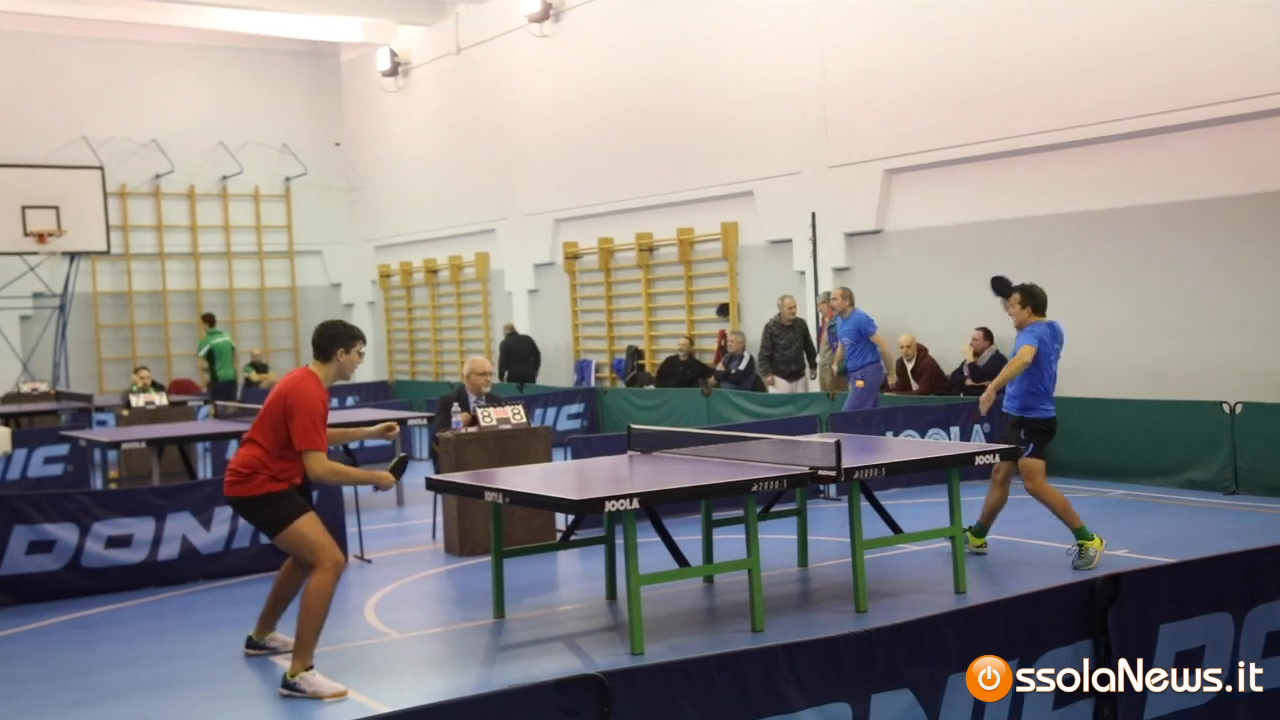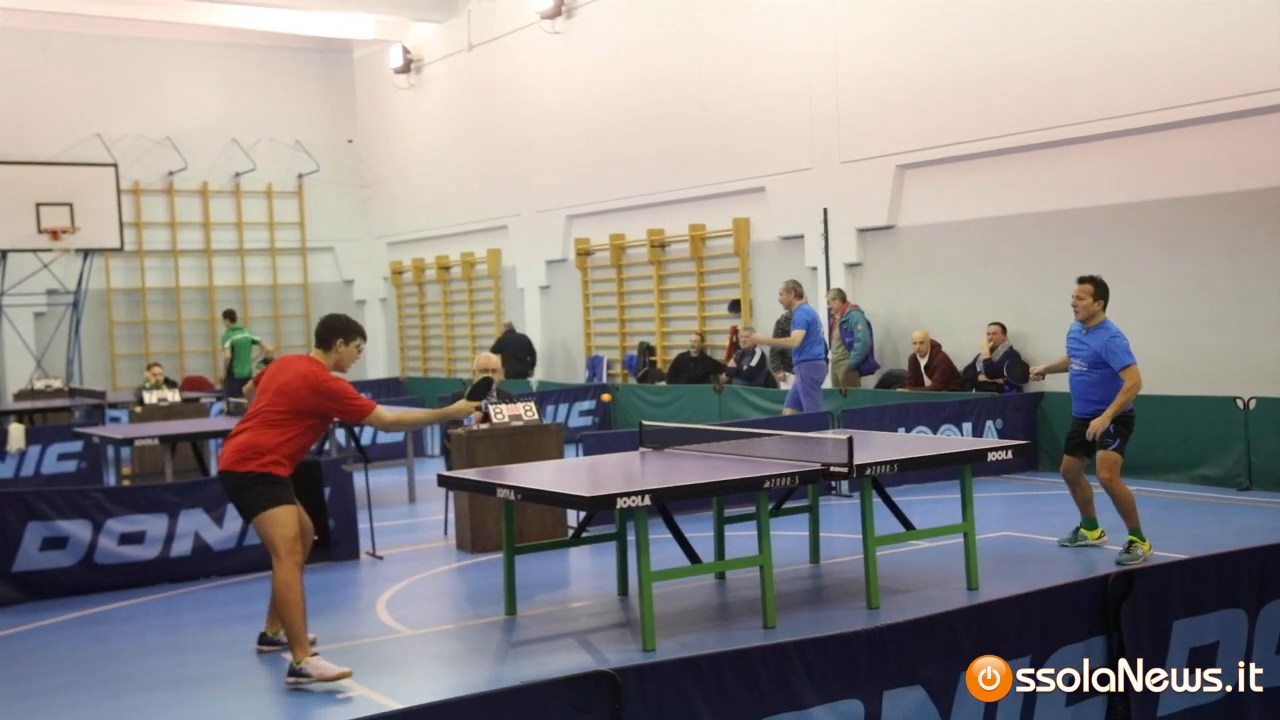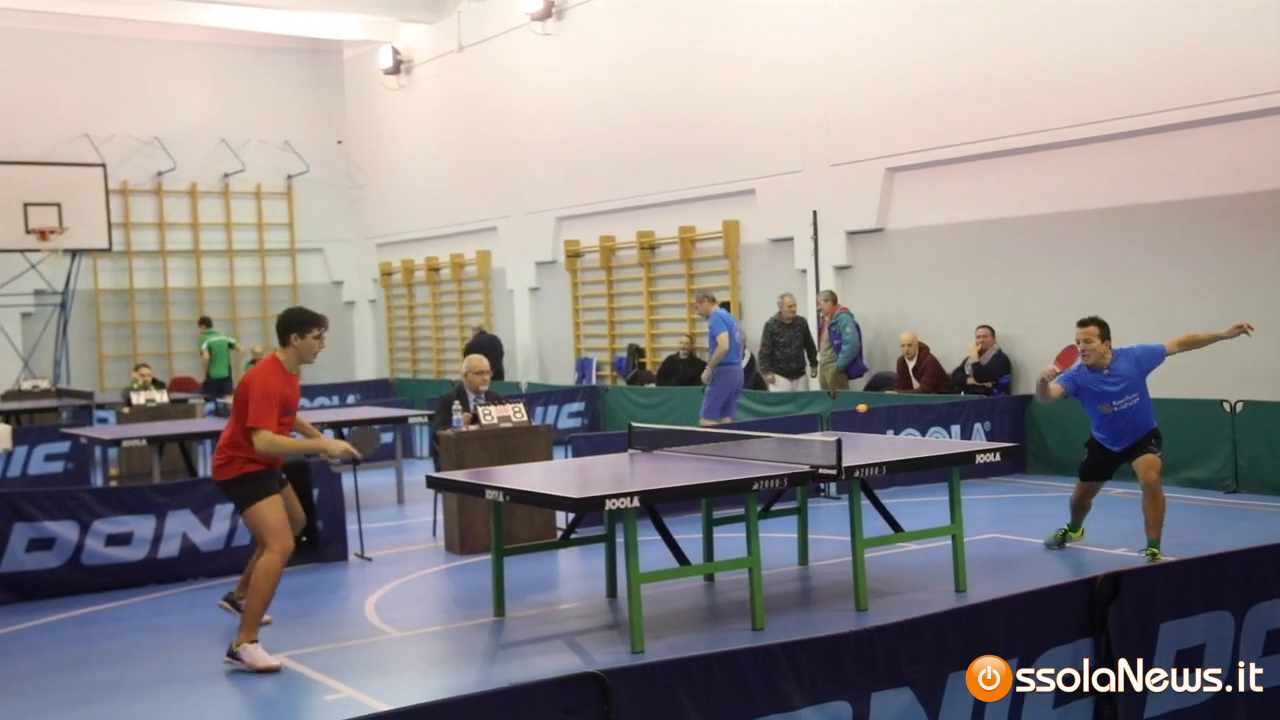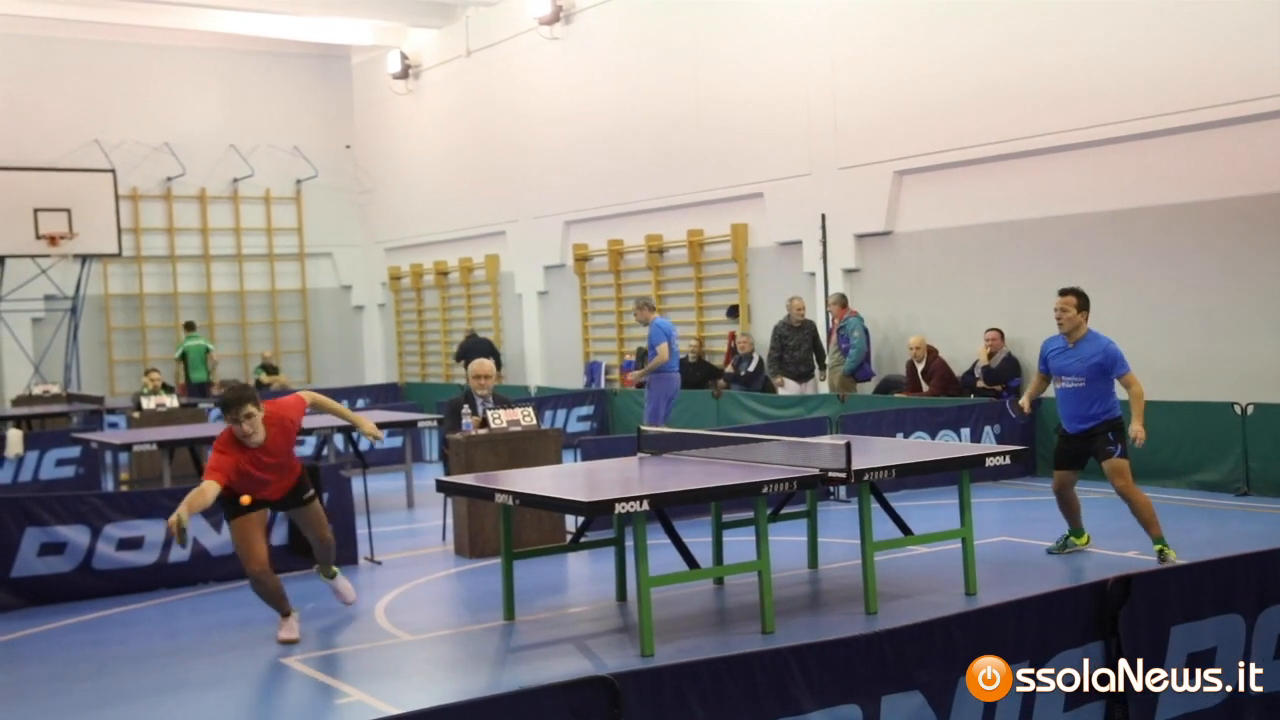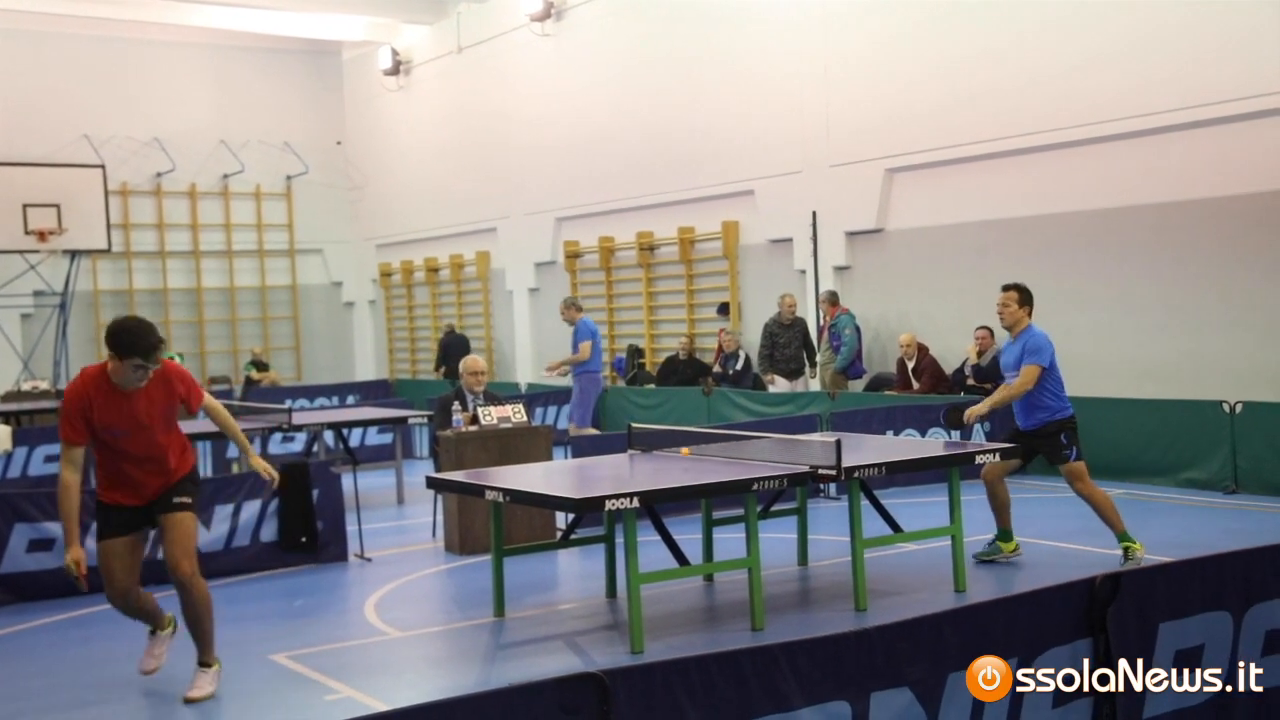
dt=0.5s
person 1, frame 1
left shoulder: (303, 381)
right shoulder: (307, 393)
left elbow: (315, 438)
right elbow: (317, 467)
left wrist: (369, 432)
right wrist: (374, 477)
left hip: (259, 479)
right hip: (259, 486)
left knee: (306, 554)
right knee: (330, 561)
left ankle: (262, 636)
right ankle: (299, 673)
person 1, frame 2
left shoulder: (285, 364)
right shoulder: (324, 383)
left elbow: (250, 390)
right elbow: (385, 420)
right wrist: (449, 412)
left hip: (239, 464)
right hip: (254, 468)
left knee: (303, 535)
right knee: (287, 556)
left ankle: (274, 629)
right ankle: (303, 661)
person 1, frame 3
left shoulder: (295, 372)
right shoulder: (266, 379)
right elbow: (262, 442)
left wrist: (322, 439)
right wrist: (321, 447)
left hip: (265, 465)
right hip: (243, 469)
left knee: (293, 523)
right knee: (281, 546)
left ankle: (240, 595)
right ankle: (244, 644)
person 1, frame 4
left shoulder: (280, 412)
right shoulder: (225, 451)
left elbow: (308, 397)
right elbow: (206, 490)
left wrist: (359, 421)
right wrist: (182, 513)
left hip: (289, 481)
right hip: (243, 495)
left knee: (324, 540)
right knee: (257, 568)
left ankle: (328, 572)
right ankle: (287, 614)
person 1, frame 5
left shoulder: (170, 374)
right shoulder: (82, 393)
left elbow: (211, 408)
right elbow: (71, 472)
left wrist: (251, 454)
right wrist: (72, 542)
left hip: (174, 480)
right hip: (119, 496)
left knee: (184, 573)
right knee: (120, 595)
left ankle: (208, 663)
right ankle: (161, 625)
person 2, frame 1
left shoulder: (1033, 333)
right shoulder: (1052, 328)
left elbow: (1024, 359)
left wrist: (992, 387)
left hip: (1033, 422)
right hip: (1021, 420)
left knee: (1035, 485)
right knee: (1000, 477)
left ankle: (1088, 541)
right ankle: (977, 537)
person 2, frame 2
left shoulder: (1112, 339)
right shoulder: (1075, 330)
left elbow: (1134, 383)
left wrist: (1107, 417)
right wrist: (1046, 369)
left hip: (1112, 419)
right hip: (1084, 416)
left knee: (1107, 476)
right knee: (1070, 471)
left ankle: (1138, 540)
right ankle: (1091, 530)
person 2, frame 3
left shoulder: (1136, 357)
right shoulder: (1076, 375)
left elbow: (1180, 344)
right elbow: (1046, 396)
left wrist: (1223, 334)
right wrist: (1044, 381)
left hip: (1143, 437)
right hip: (1104, 443)
left knee: (1150, 481)
right knee: (1081, 496)
left ankle: (1153, 550)
right ankle: (1072, 530)
person 2, frame 4
left shoulder: (1104, 348)
right shoulder: (1049, 347)
left elbow: (1133, 386)
right elbow: (1043, 379)
left wrist: (1137, 422)
right wrist: (1027, 397)
left hip: (1104, 428)
right hip: (1070, 430)
left knee: (1124, 487)
right knee: (1061, 488)
left ankle: (1162, 548)
right ankle: (1078, 536)
person 2, frame 5
left shoulder: (1036, 340)
right shoulder: (1010, 344)
left elbow: (1026, 384)
left wrist: (984, 405)
right wrist: (985, 410)
left hip: (1055, 425)
right hip: (1025, 428)
left knee: (1082, 486)
right knee: (990, 475)
left ankle: (1128, 544)
right ankle: (1005, 542)
